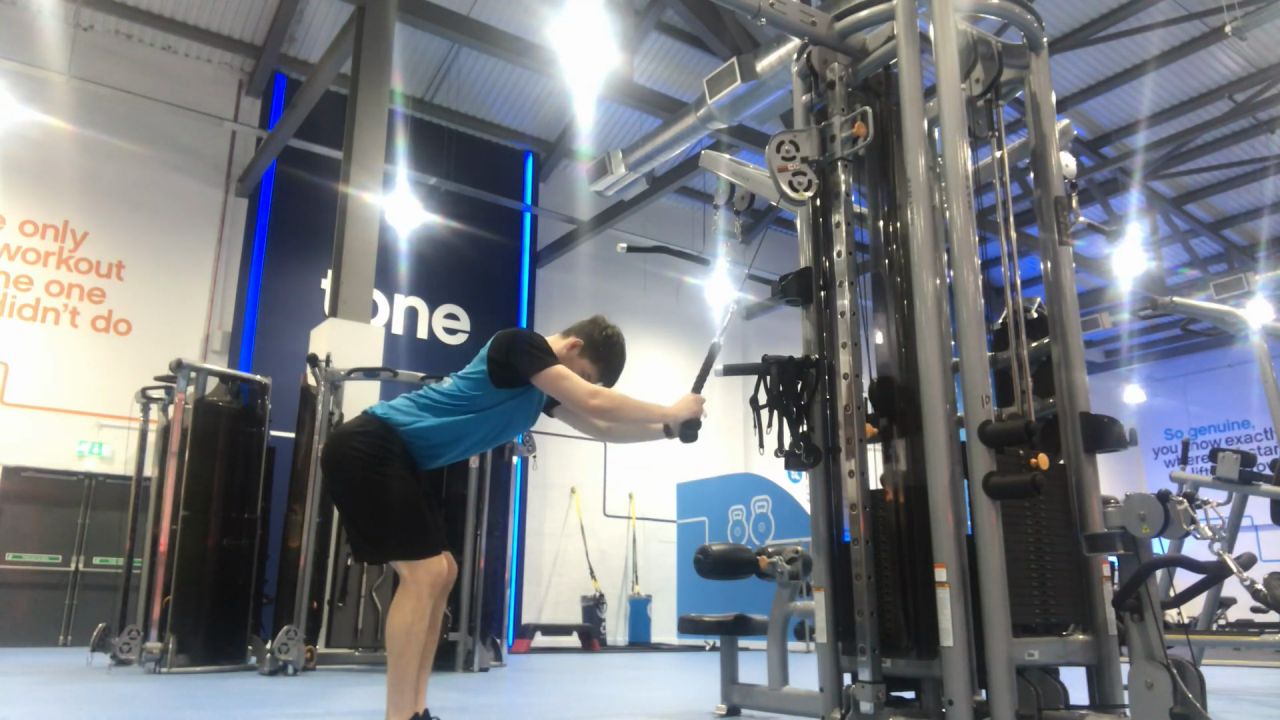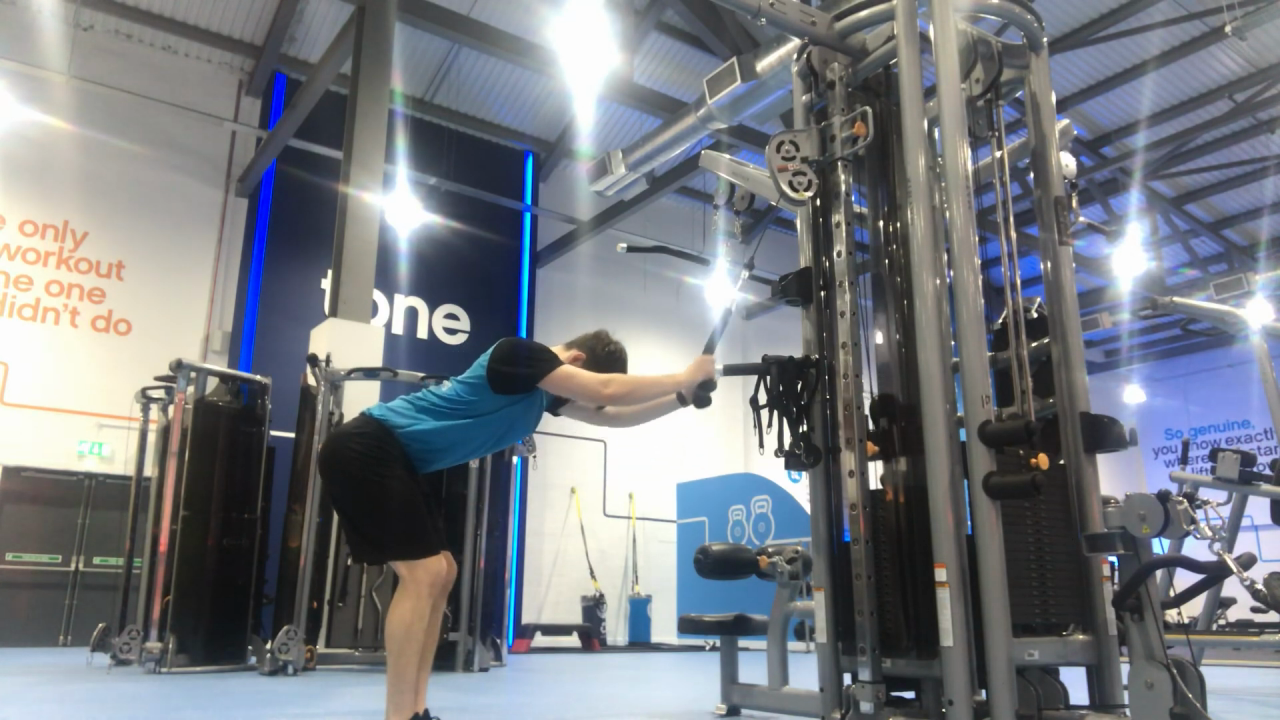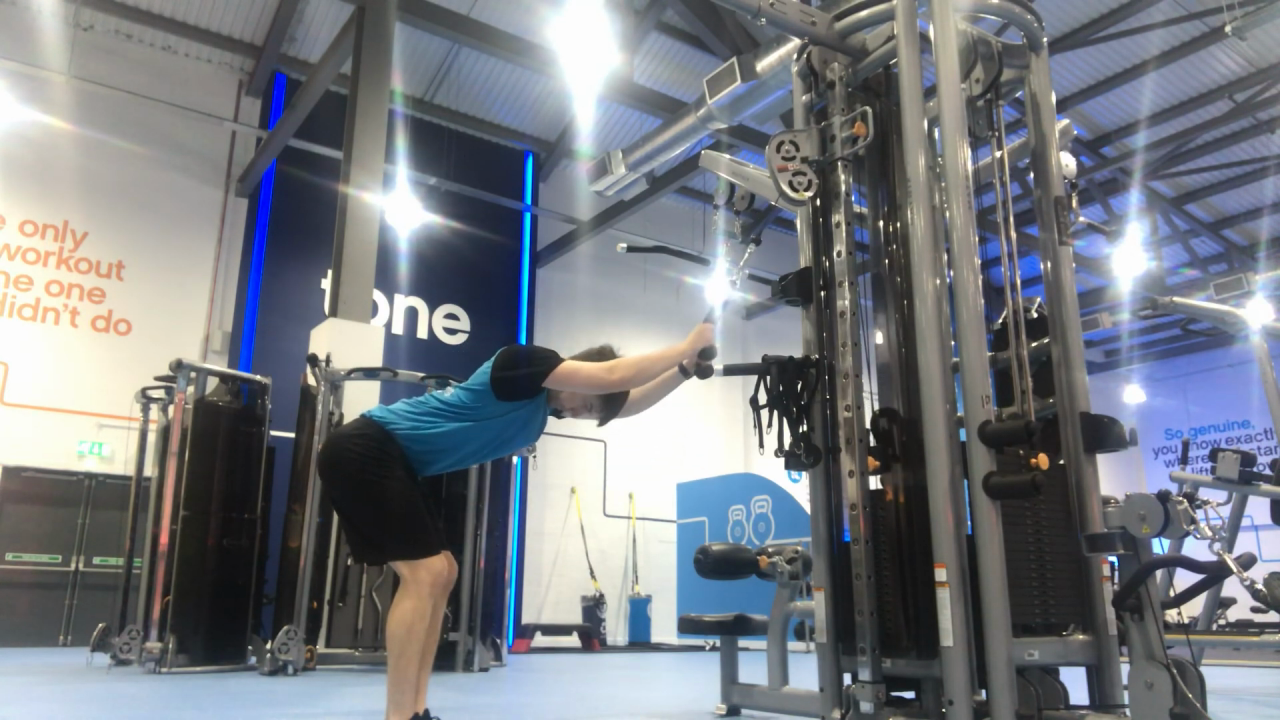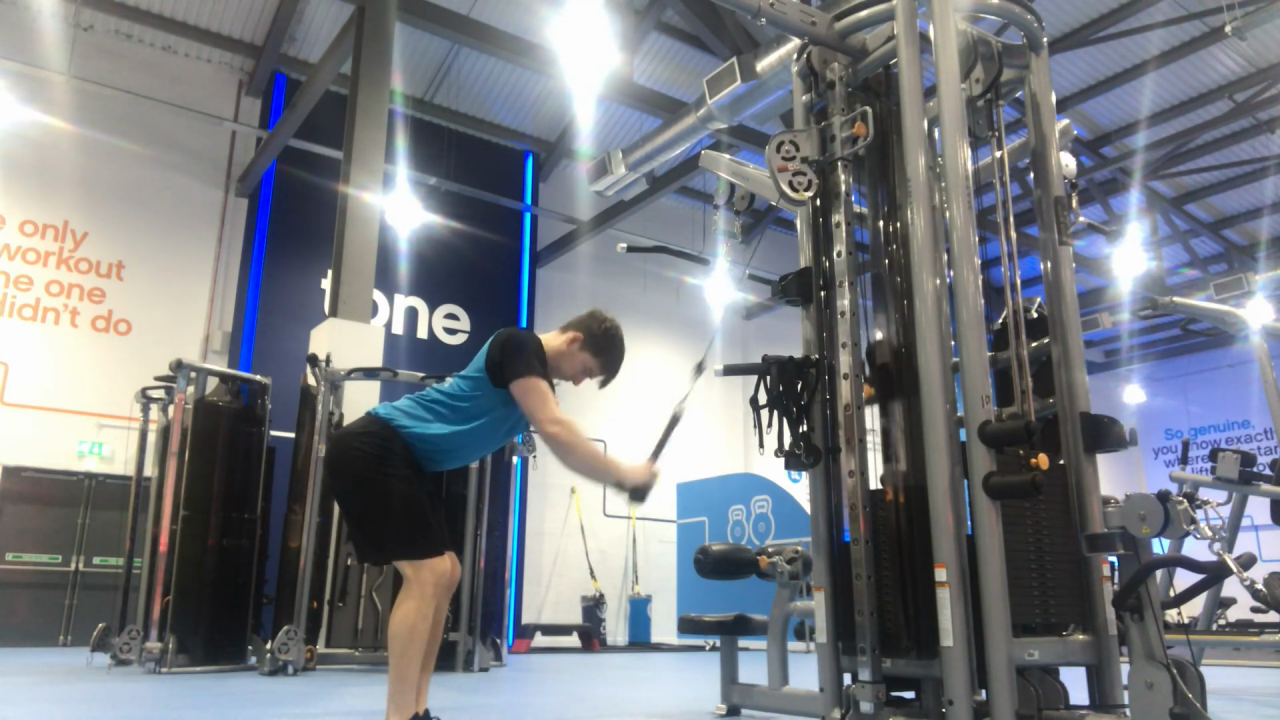
dt=0.5s
person 1, frame 1
left shoulder: (542, 385)
right shoulder: (520, 345)
left elbow: (602, 426)
right elbow: (595, 403)
left wrist: (668, 426)
right wrist: (671, 413)
left hip: (396, 457)
right hip: (369, 449)
left knee: (440, 573)
right knee: (424, 573)
person 1, frame 2
left shoulder: (544, 389)
right shoulder: (519, 354)
left elbow: (614, 413)
right elbow: (609, 388)
left wrist: (683, 395)
right wrist: (686, 376)
left hip: (388, 456)
right hip: (366, 450)
left knee: (439, 572)
right knee: (423, 574)
person 1, frame 3
left shoulder: (546, 394)
right shoulder: (522, 362)
left elbow: (625, 402)
right elbow: (614, 377)
left wrist: (686, 369)
right wrist: (686, 347)
left hip: (386, 458)
right hip: (364, 451)
left knee: (439, 574)
right knee: (424, 573)
person 1, frame 4
left shoulder: (537, 376)
right shoulder: (518, 346)
left elbow: (564, 444)
right elbow: (554, 428)
left wrist: (616, 477)
right wrist: (622, 473)
left hip: (401, 458)
right hip: (371, 450)
left knee: (441, 574)
right knee: (428, 573)
